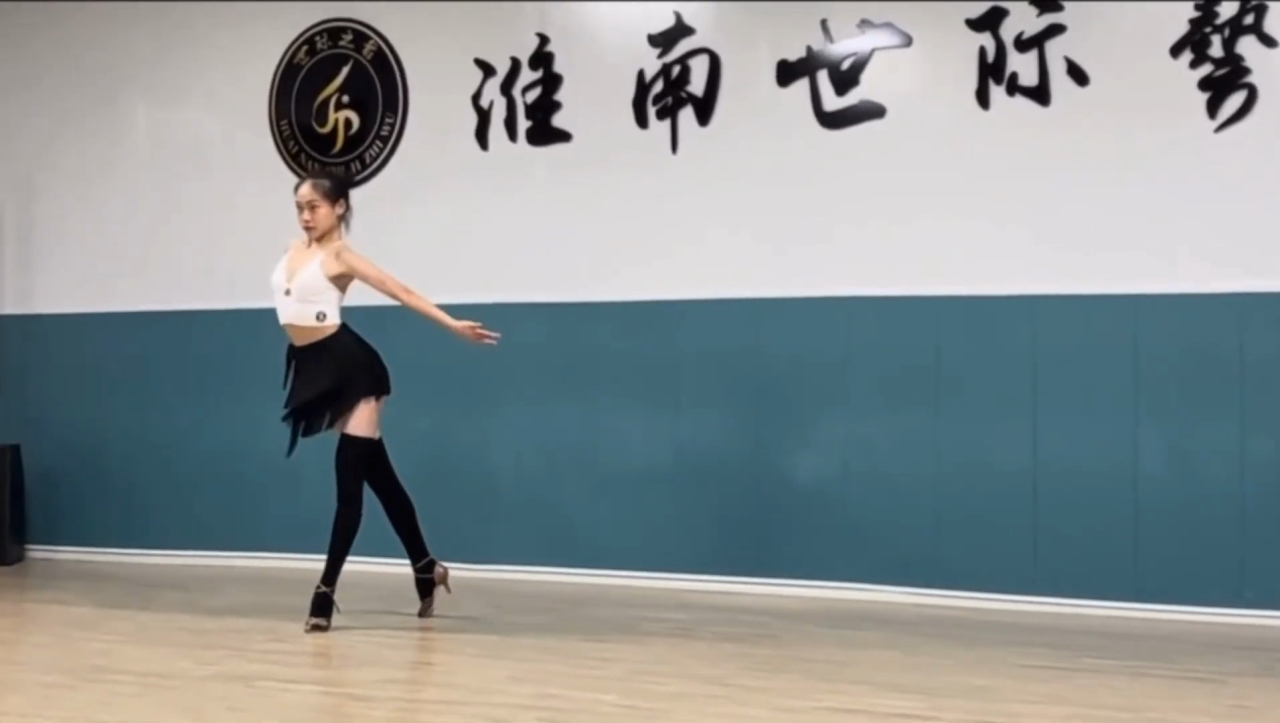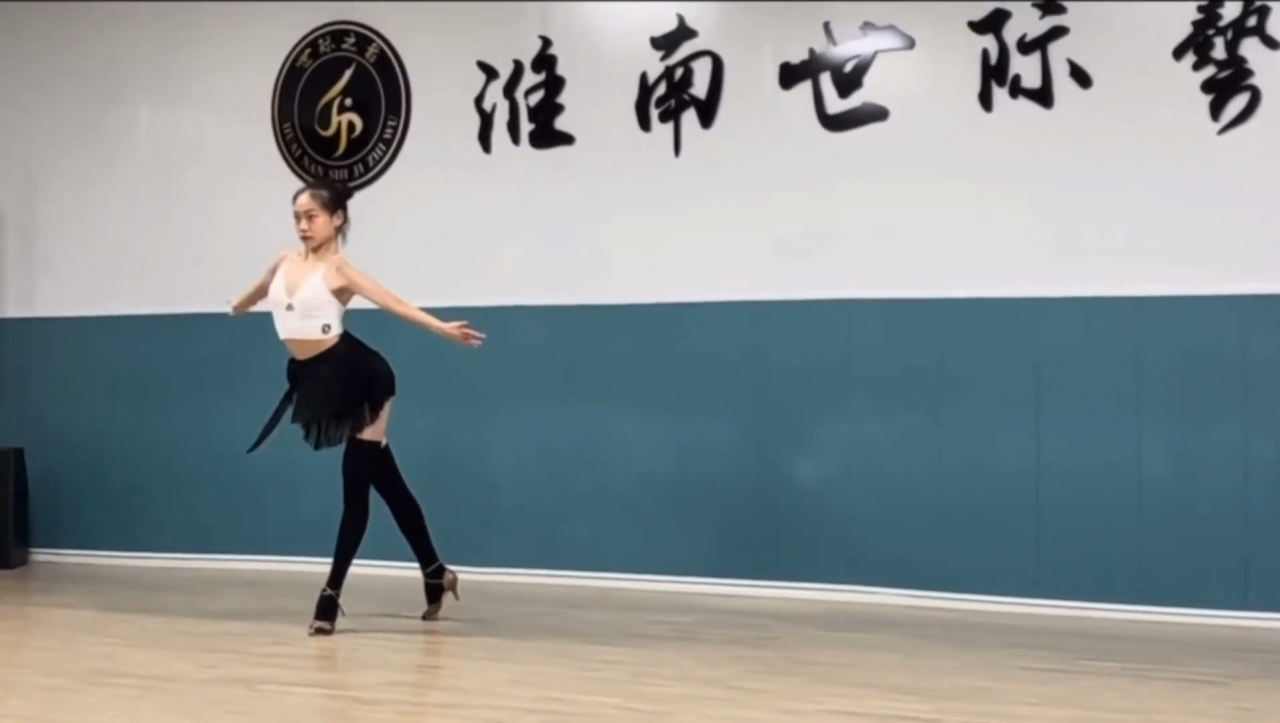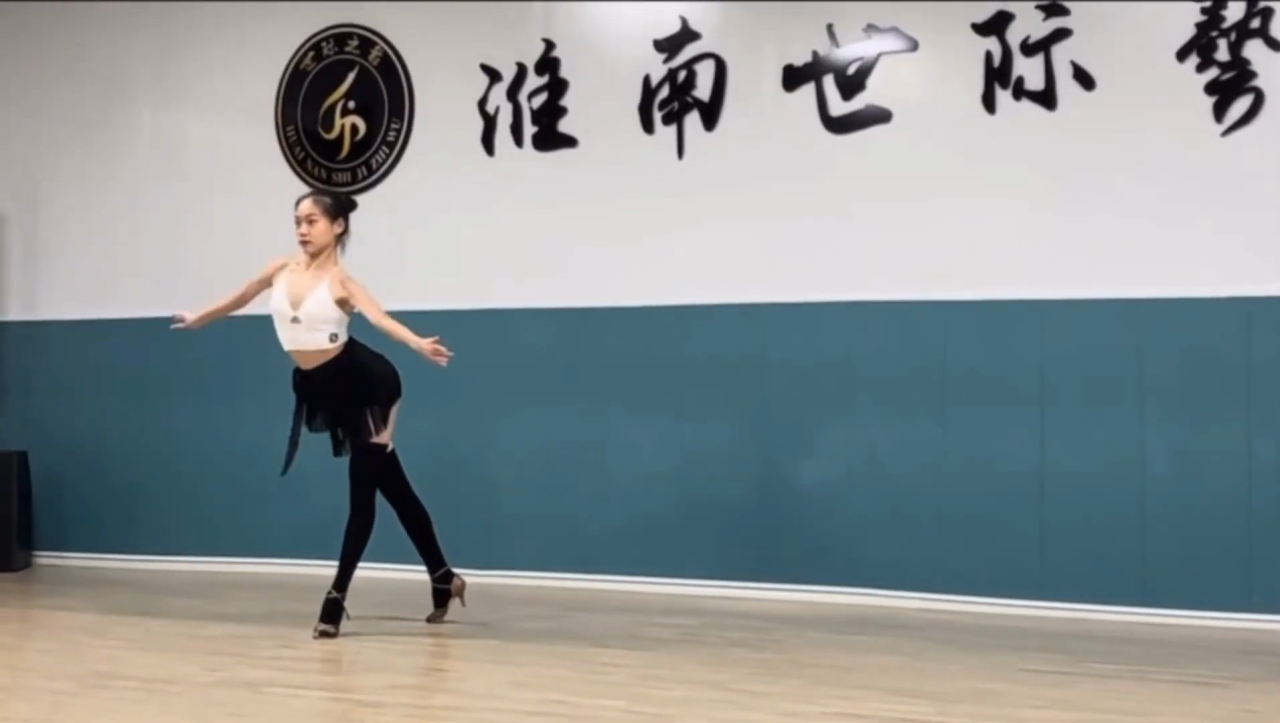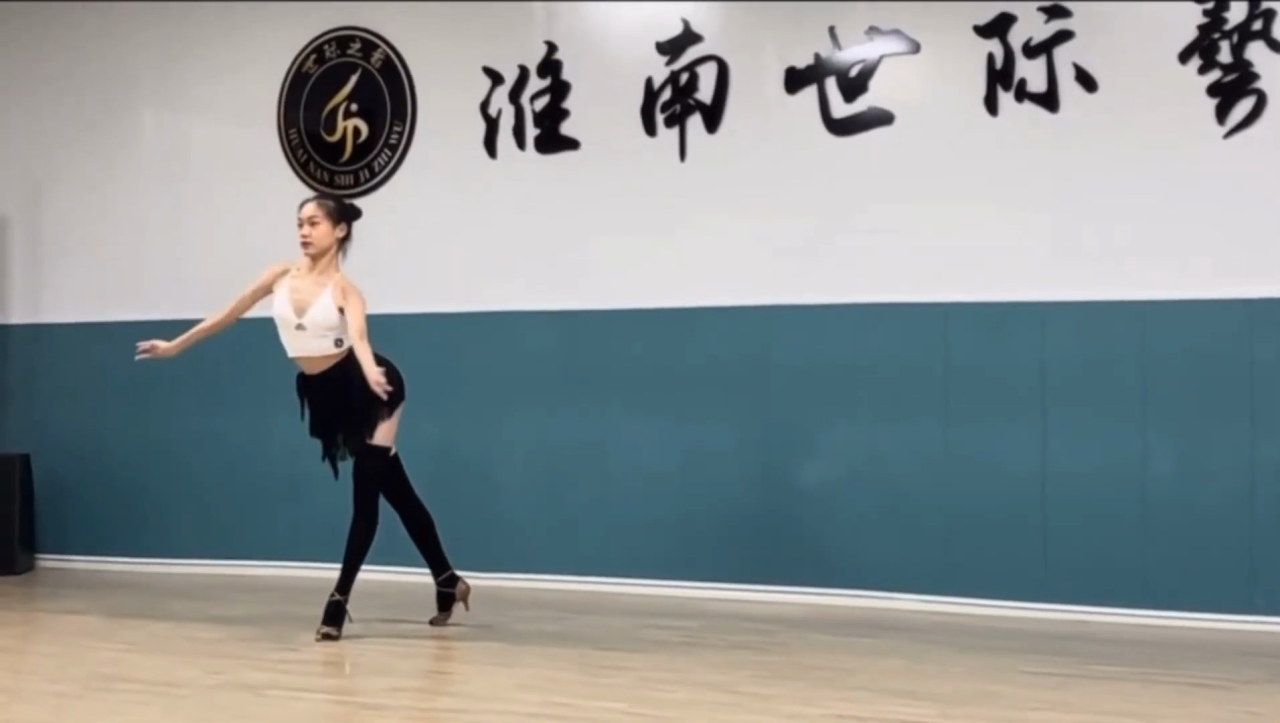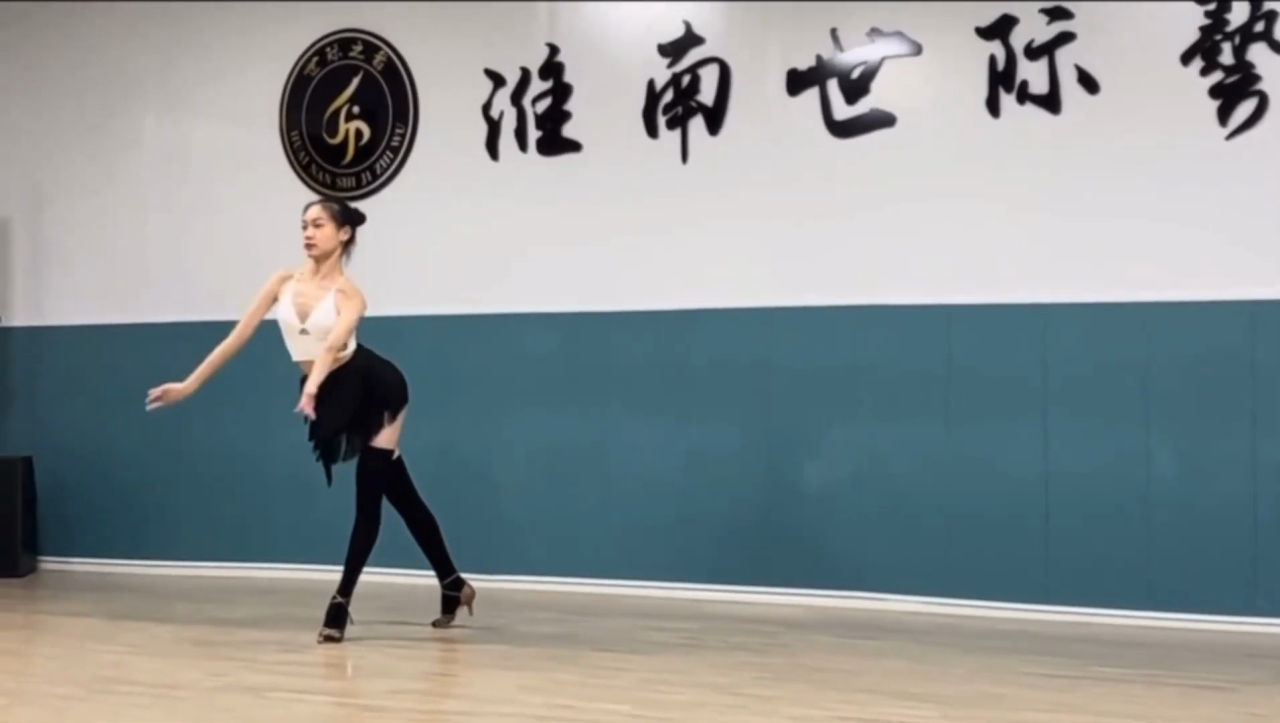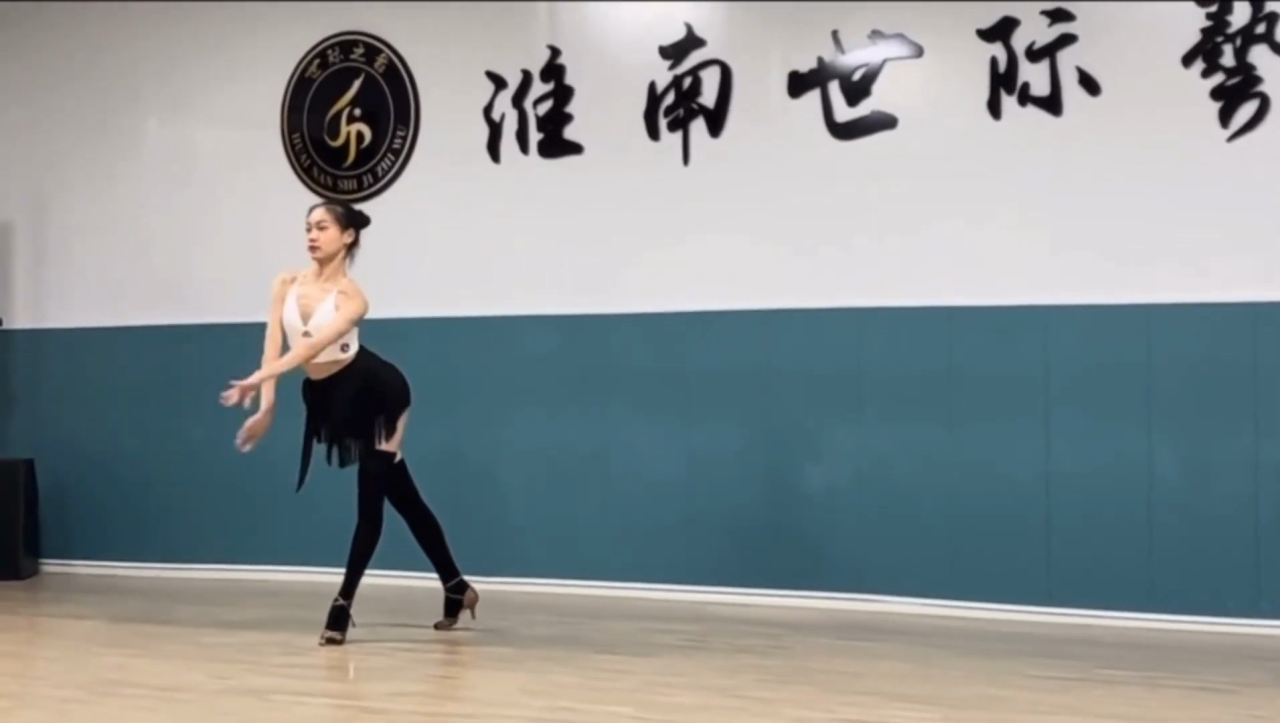
dt=0.2s
person 1, frame 1
left shoulder: (340, 255)
right shoulder: (294, 249)
left elbow: (400, 291)
left wrist: (454, 324)
right wrist: (291, 300)
left hip: (350, 365)
right hip: (312, 367)
left knee: (350, 476)
right knee: (377, 473)
left ankle: (326, 591)
right ankle: (426, 567)
person 1, frame 2
left shoulder: (341, 268)
right shoulder: (285, 261)
left elbow: (392, 303)
right elbow: (262, 291)
left wrist: (443, 328)
right wrist: (241, 307)
left hip: (358, 376)
right hip: (312, 378)
left knee: (358, 481)
right knee: (382, 479)
left ankle: (332, 594)
right ankle: (435, 572)
person 1, frame 3
left shoulder: (341, 281)
right shoulder: (282, 269)
left elbow: (378, 317)
right elbow: (238, 299)
left wrist: (418, 343)
right wrist: (196, 319)
left hip: (364, 382)
right hip: (318, 388)
left knee: (365, 487)
right knee: (390, 483)
left ankle: (338, 597)
right ankle: (444, 577)
person 1, frame 4
left shoulder: (345, 289)
right shoulder: (280, 276)
left elbow: (359, 335)
right elbow: (228, 315)
left wrist: (371, 371)
right wrist: (173, 346)
left hip: (367, 390)
right hip: (322, 391)
left knee: (367, 491)
right knee: (394, 487)
left ankle: (340, 598)
right ankle: (448, 579)
person 1, frame 5
left shoulder: (349, 296)
right shoulder: (282, 281)
left elbow: (333, 345)
right elbow: (239, 334)
left wrist: (313, 386)
right wrist: (190, 384)
left hip: (373, 387)
right hip: (331, 396)
left knee: (370, 493)
right knee: (396, 490)
left ankle: (340, 602)
right ankle: (451, 583)
person 1, frame 6
left shoulder: (352, 297)
right shoulder: (287, 284)
left elbow: (315, 345)
right elbow: (274, 346)
left wrist: (258, 379)
right wrist: (265, 407)
left hip: (375, 392)
right hip: (332, 398)
left knee: (372, 497)
right knee: (400, 493)
left ankle: (344, 604)
right ankle: (457, 586)
